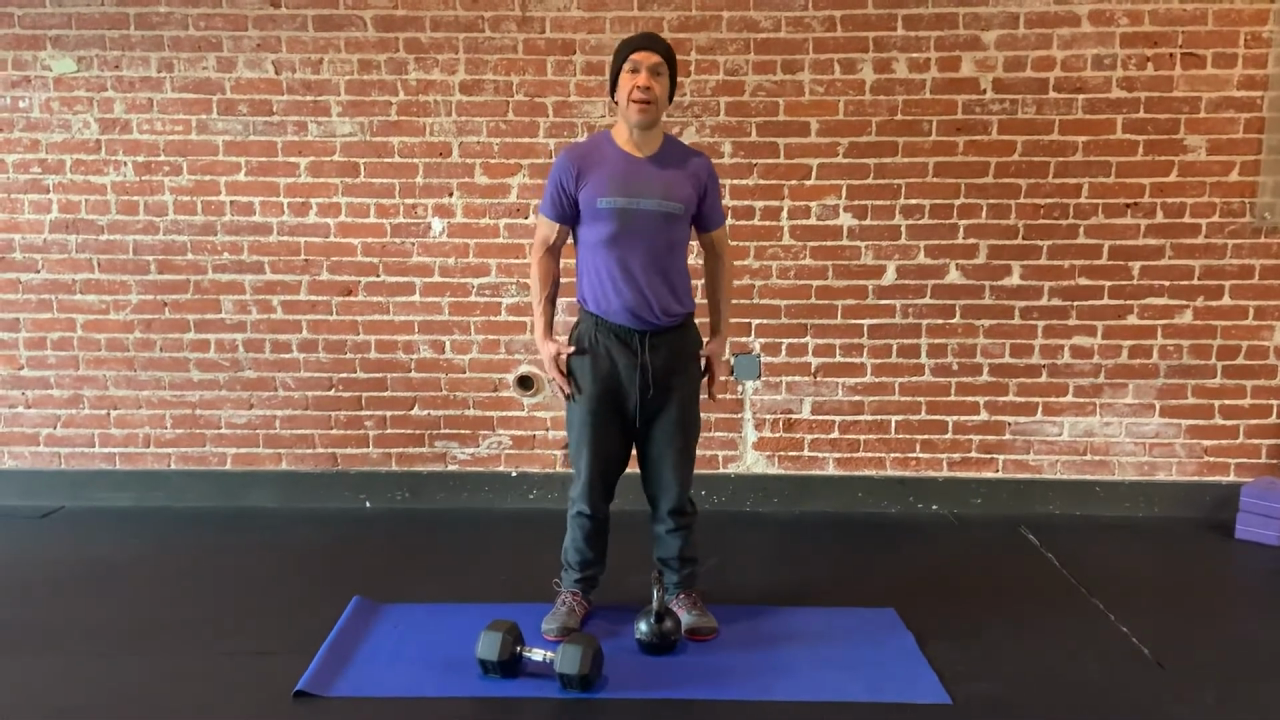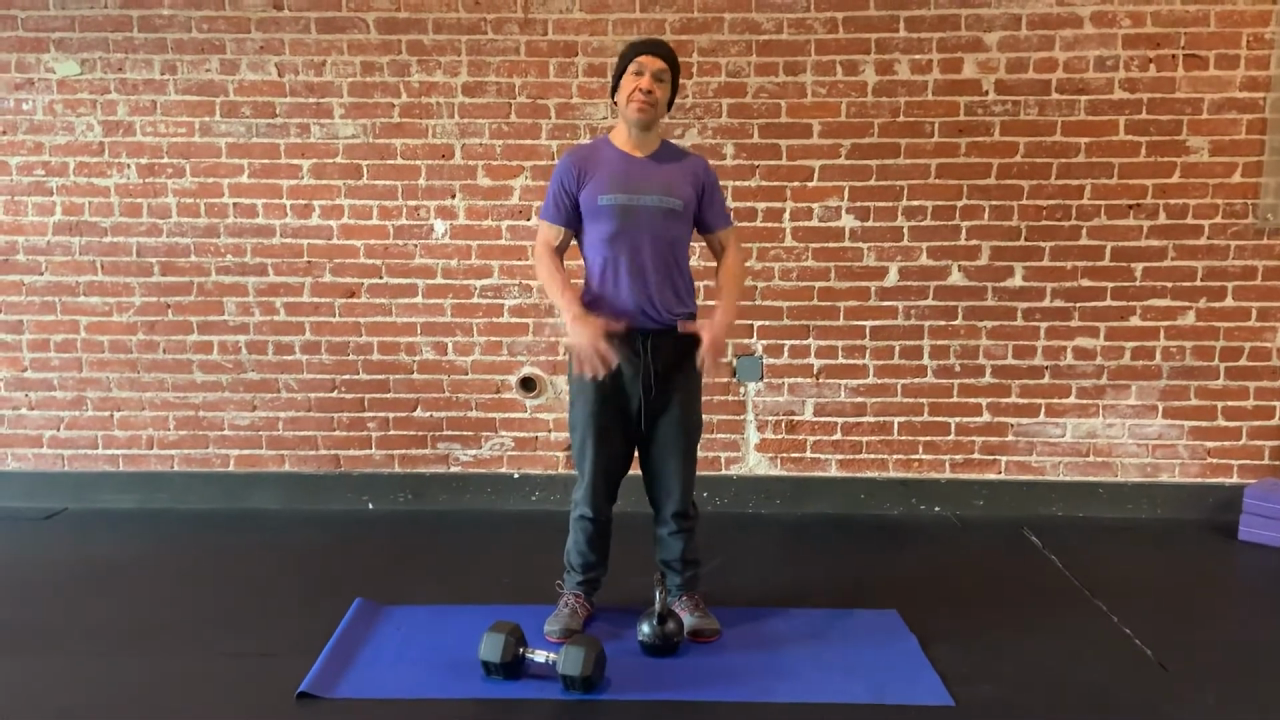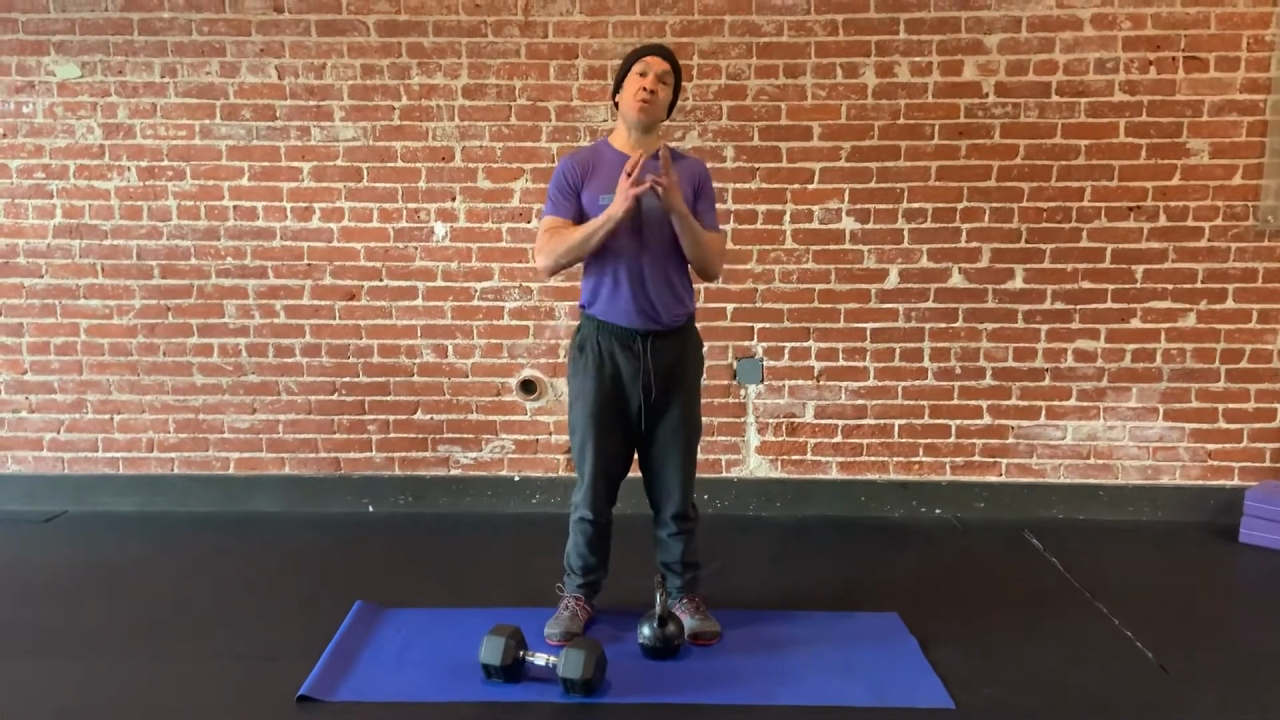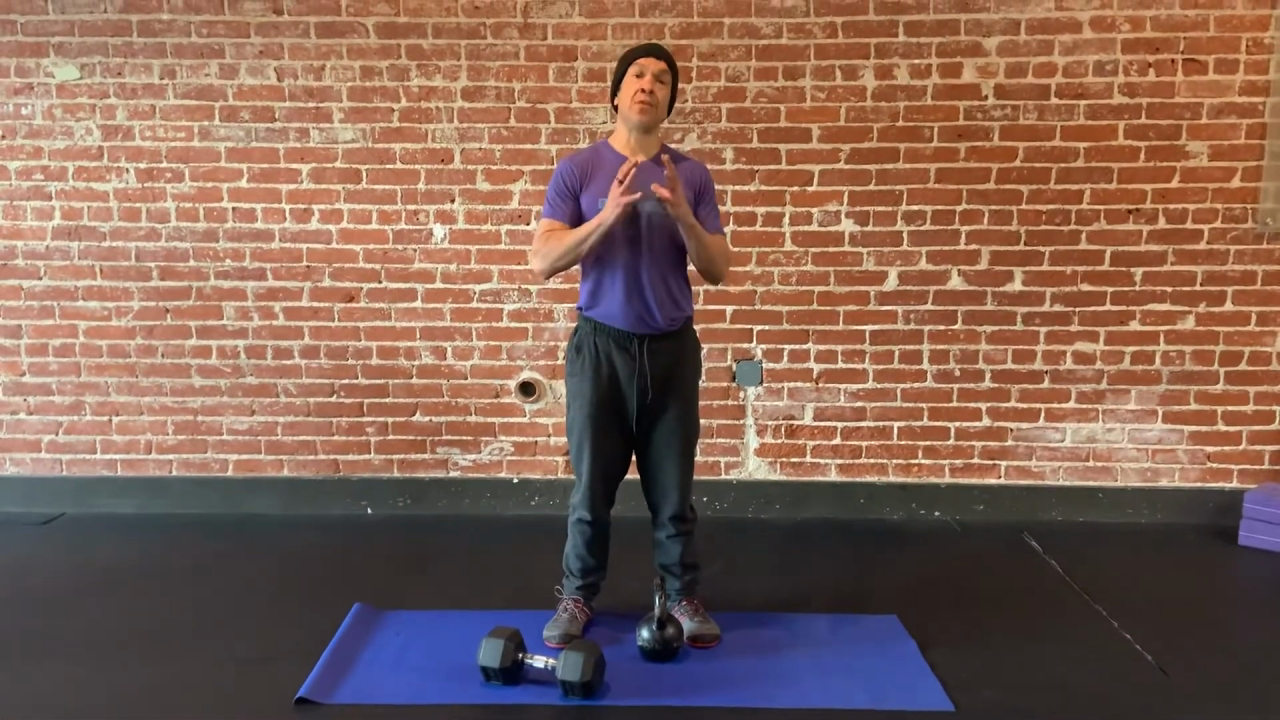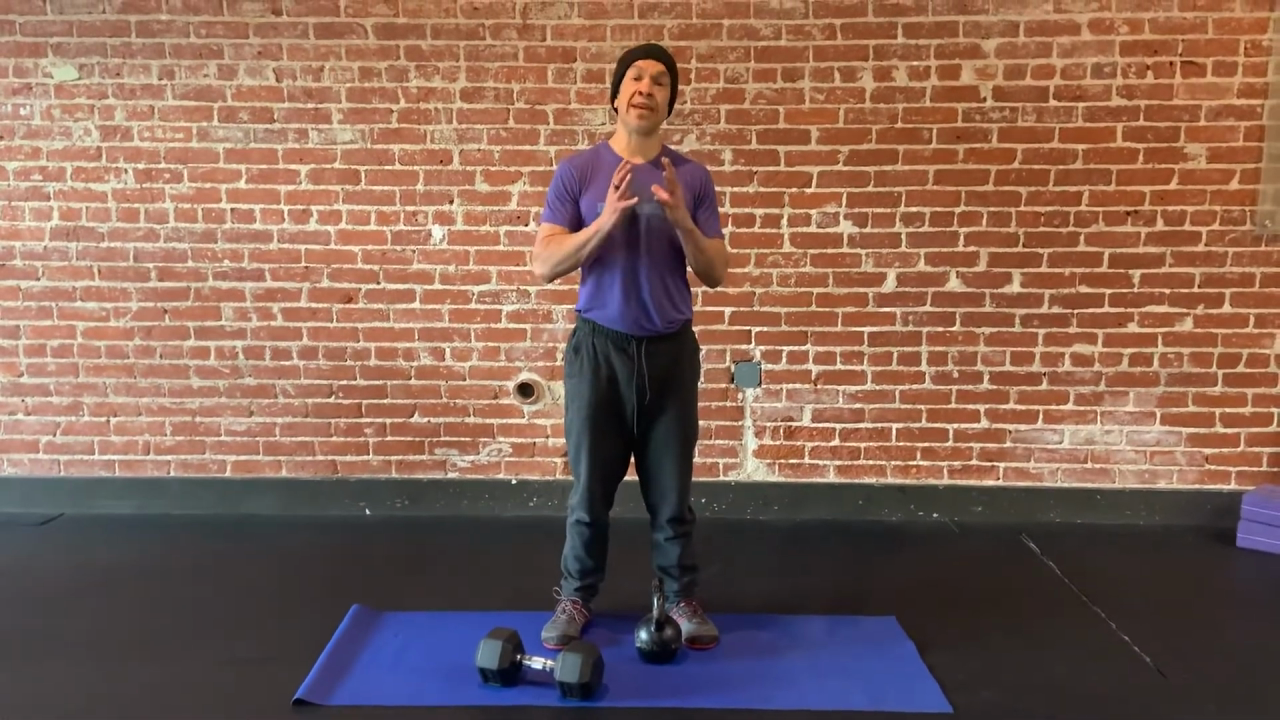
dt=0.4s
person 1, frame 1
left shoulder: (695, 169)
right shoulder: (577, 162)
left elbow: (717, 254)
right elbow: (545, 248)
left wrist: (719, 337)
right wrist: (543, 334)
left hip: (673, 345)
right hip: (599, 342)
left knee: (672, 483)
right knee: (591, 481)
left ankle: (681, 590)
right ankle: (576, 590)
person 1, frame 2
left shoulder: (693, 170)
right shoulder: (578, 166)
left elbow: (728, 250)
right elbow: (547, 253)
left wrist: (722, 318)
right wrist: (574, 317)
left hip: (676, 346)
right hip: (605, 347)
left knee: (674, 485)
right knee: (593, 482)
left ankle: (684, 592)
right ankle: (578, 592)
person 1, frame 3
left shoulder: (690, 172)
right shoulder: (578, 167)
left elbow: (712, 266)
right elbow: (547, 258)
left wrist: (674, 206)
right wrist: (615, 209)
left hip: (674, 345)
right hip: (603, 343)
left knee: (674, 484)
right knee: (594, 482)
left ankle: (683, 593)
right ankle: (579, 593)
person 1, frame 4
left shoulder: (692, 175)
right shoulder: (577, 169)
left elbow: (717, 269)
right elbow: (542, 260)
left wrist: (682, 215)
right wrist: (609, 214)
left hip: (671, 347)
right hip: (600, 345)
left knee: (673, 487)
right knee: (592, 484)
left ankle: (683, 596)
right ankle: (578, 596)
person 1, frame 5
left shoulder: (692, 177)
right shoulder: (577, 171)
left elbow: (715, 272)
right elbow: (544, 264)
left wrist: (680, 220)
right wrist: (606, 220)
left hip: (670, 350)
right hip: (598, 347)
left knee: (671, 489)
right knee: (590, 486)
left ankle: (681, 597)
right ankle: (576, 597)
